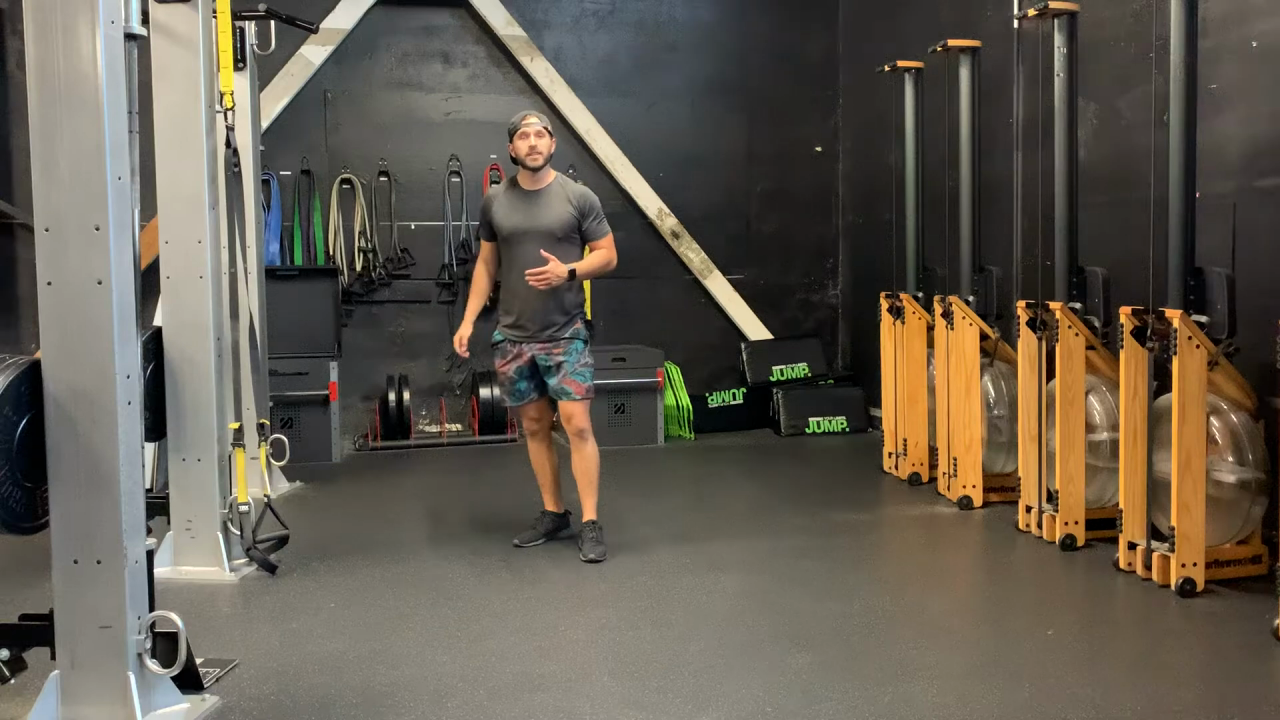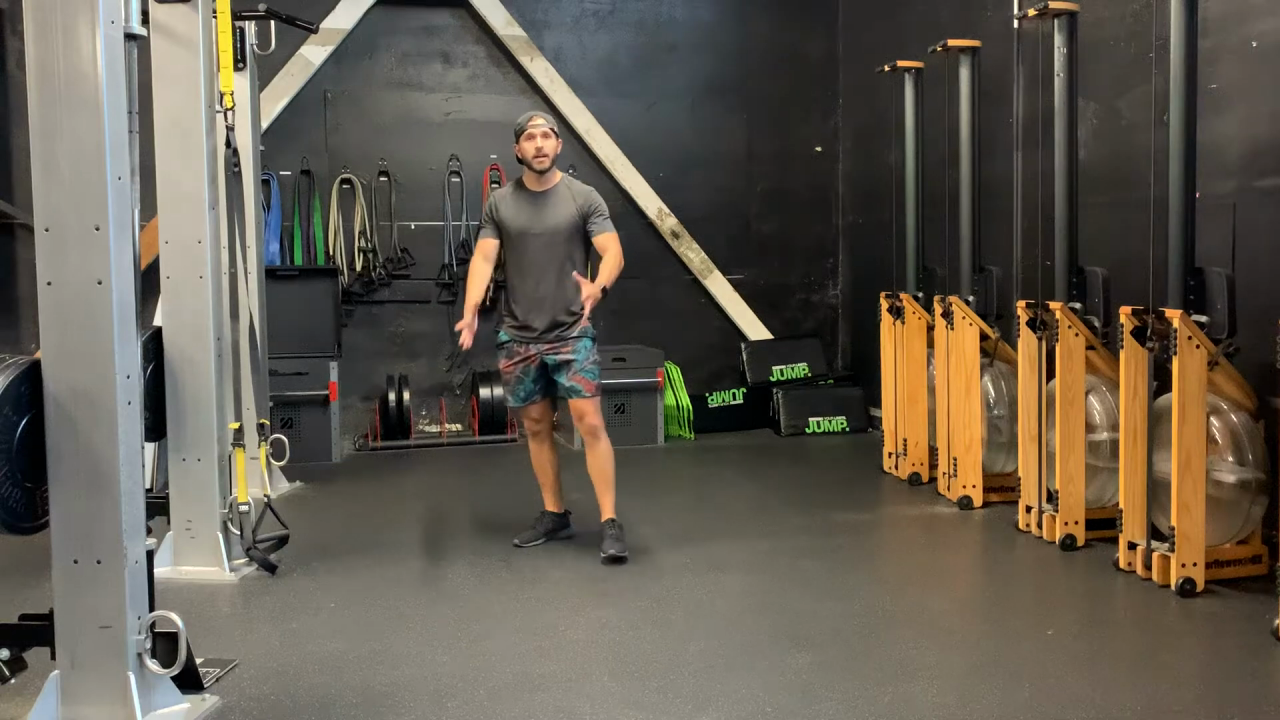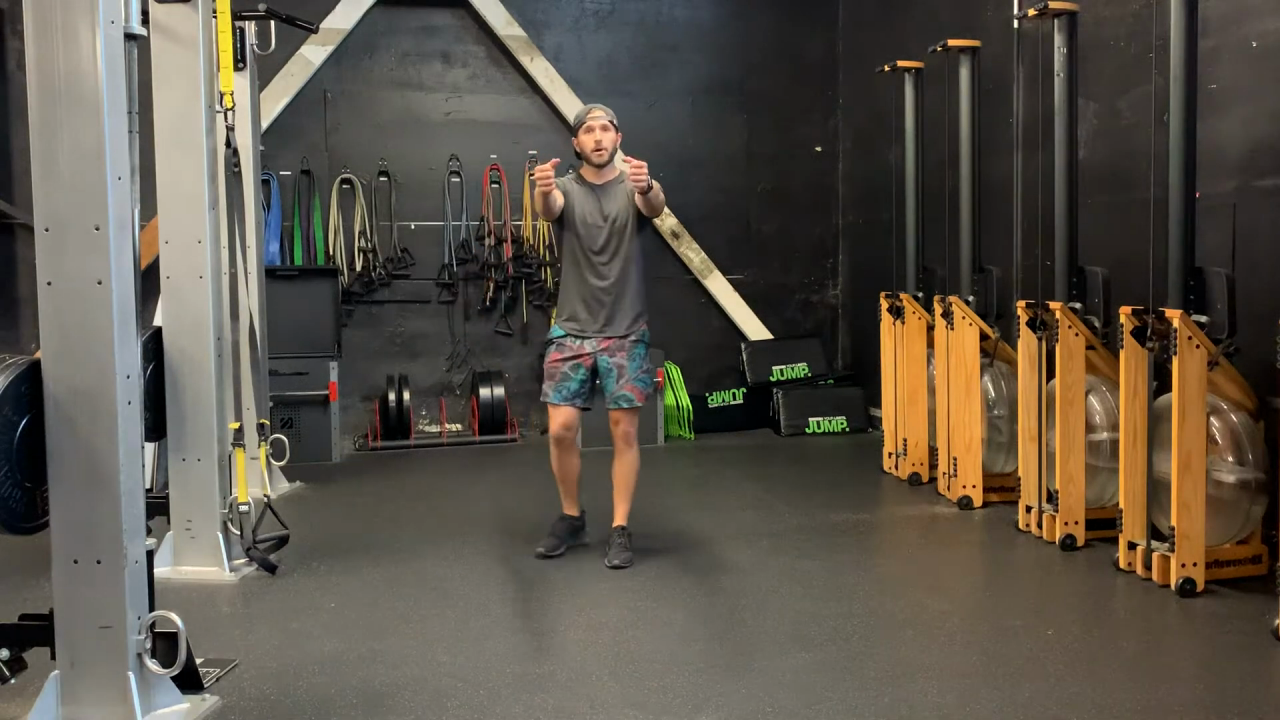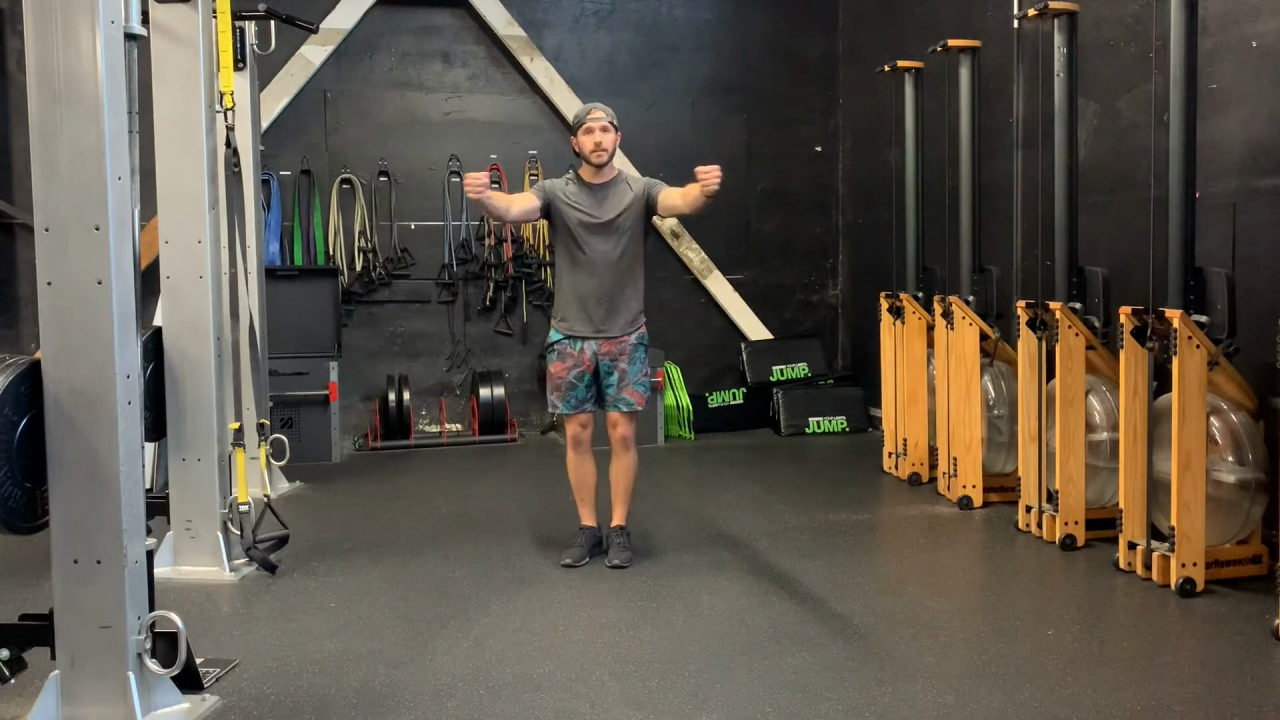
dt=0.7s
person 1, frame 1
left shoulder: (579, 197)
right shoulder: (495, 200)
left elbow: (607, 256)
right elbow: (486, 263)
left wrist: (568, 271)
right wrist: (468, 321)
left hip: (565, 334)
right hip: (513, 335)
left knee: (577, 425)
right knee: (534, 426)
left ankle: (590, 524)
right ankle: (553, 513)
person 1, frame 2
left shoulder: (584, 198)
right shoulder: (499, 202)
left elbow: (612, 253)
right elbow: (483, 259)
left wrist: (598, 287)
right wrist: (471, 310)
left hip: (572, 333)
right hip: (519, 336)
left knee: (590, 423)
right knee: (536, 427)
left ankle: (610, 522)
right ankle: (554, 514)
person 1, frame 3
left shoulder: (636, 187)
right shoulder: (564, 189)
left elbow: (657, 206)
right elbow: (546, 209)
left wrist: (647, 185)
right wrist: (542, 189)
left hip: (626, 333)
right hip: (571, 331)
left knee: (624, 432)
right knee: (562, 429)
left ankle: (619, 529)
right ankle: (569, 517)
person 1, frame 4
left shoulder: (640, 189)
right shoulder: (556, 191)
left elbow: (680, 202)
right elbow: (514, 210)
left wrist: (703, 189)
right wrist: (485, 197)
left hip: (626, 335)
right hip: (570, 335)
left knee: (622, 433)
right knee: (577, 434)
left ankle: (618, 529)
right ankle: (588, 528)
